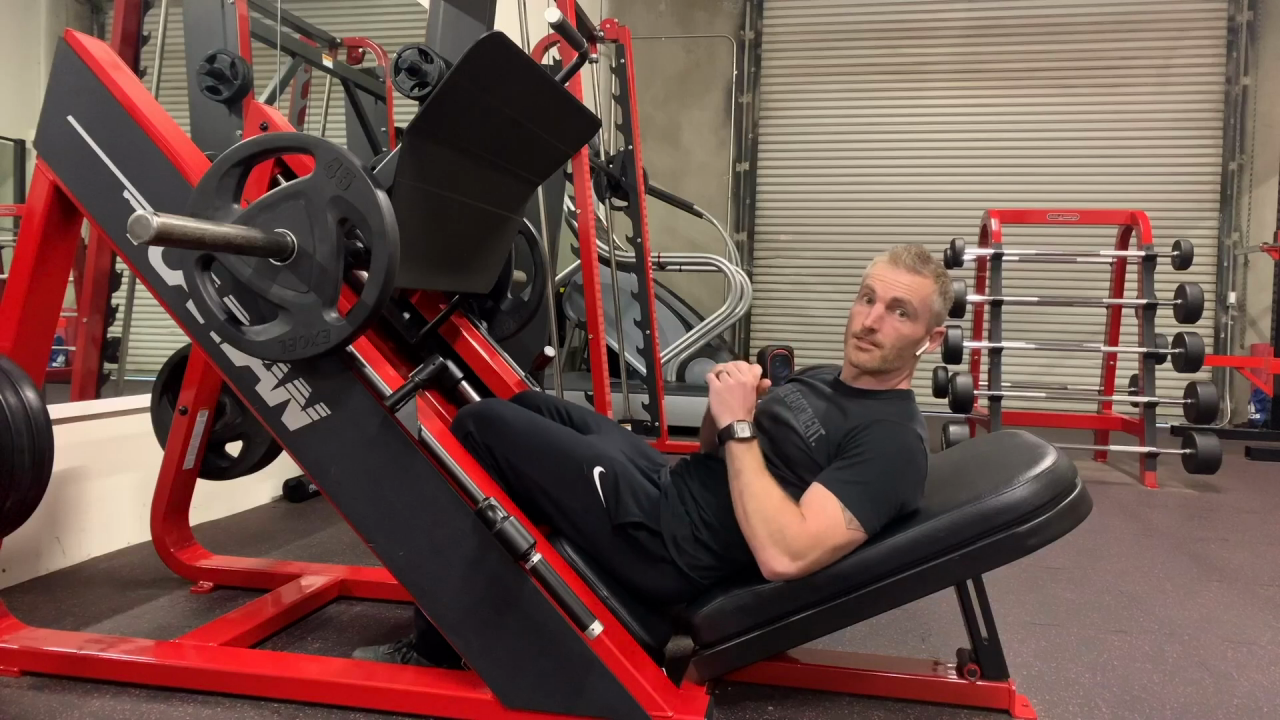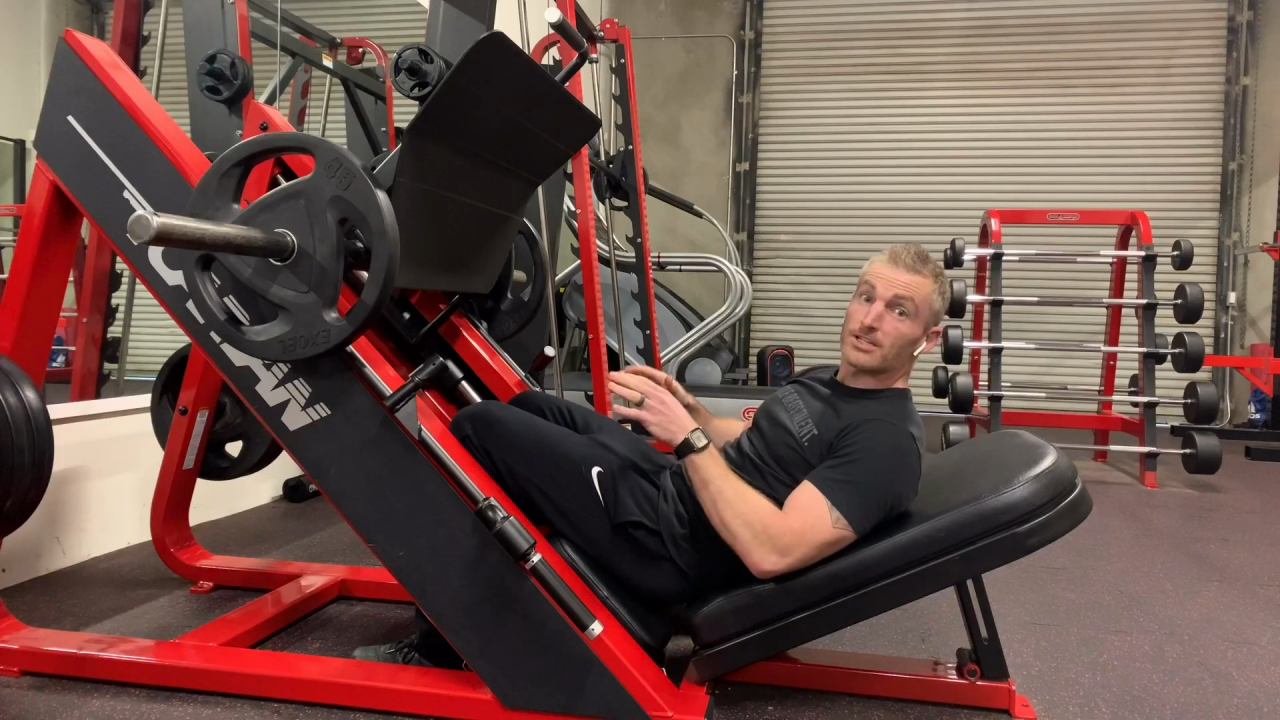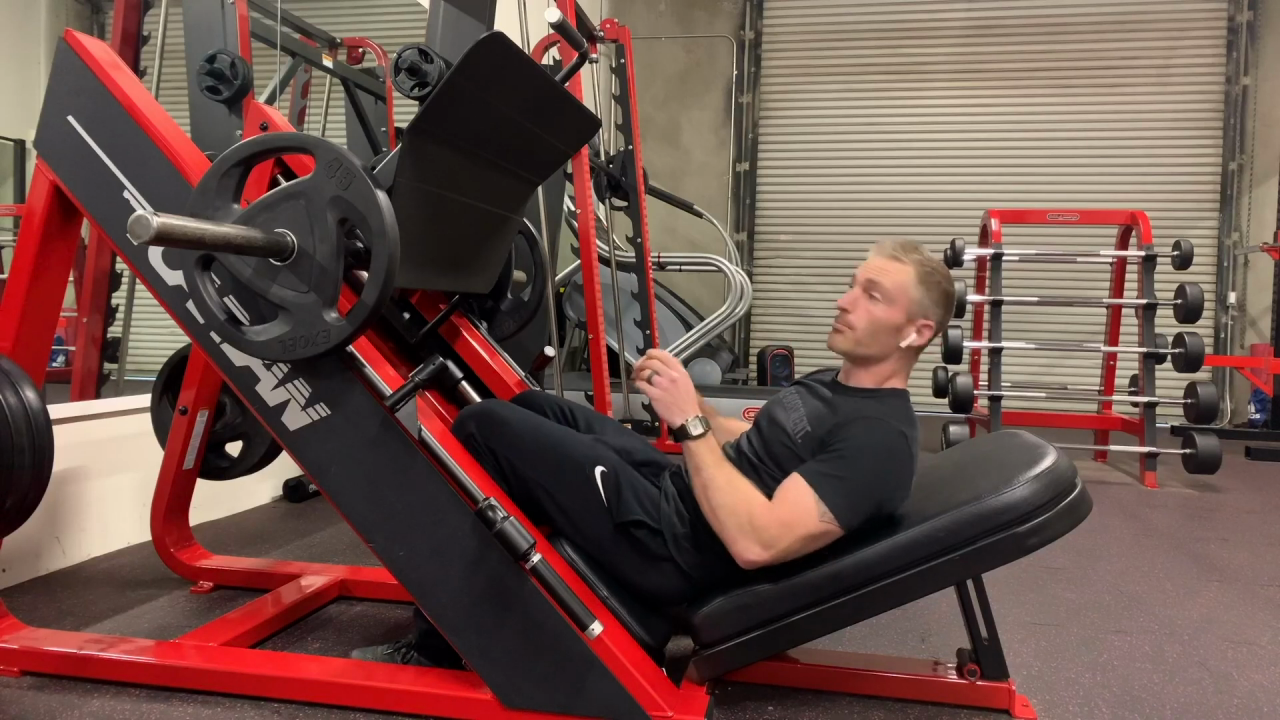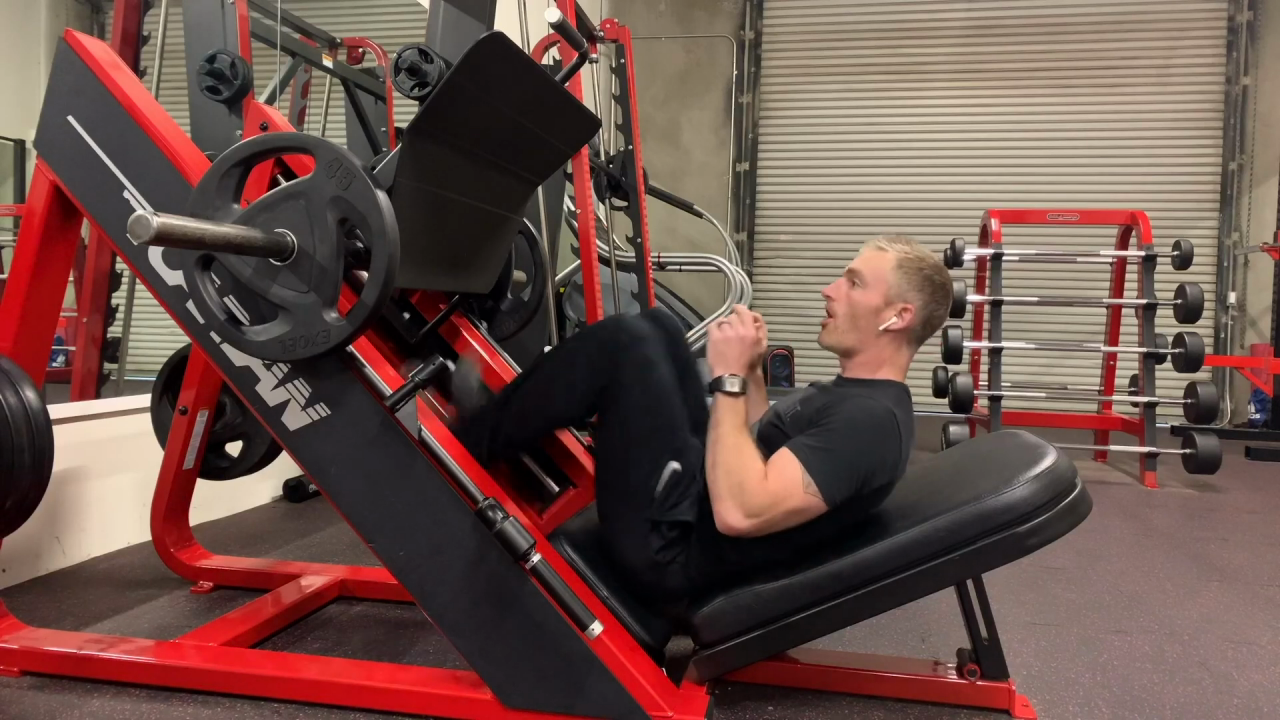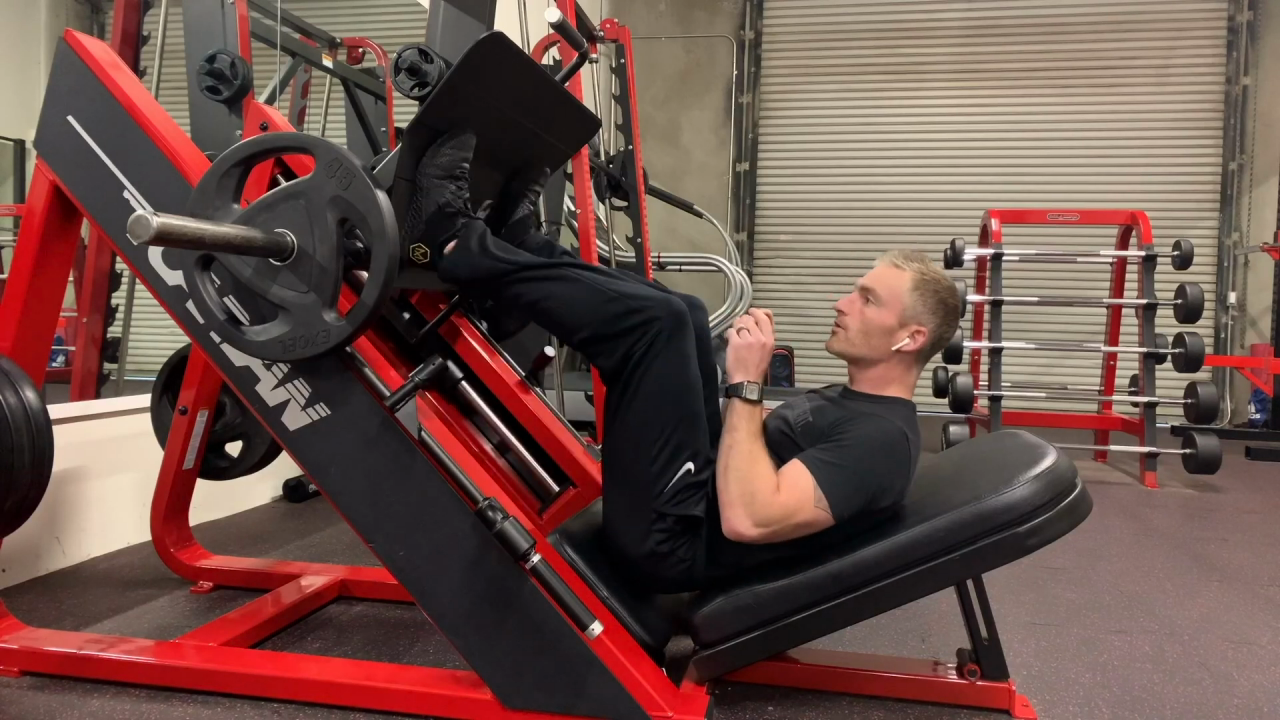
dt=0.4s
person 1, frame 1
left shoulder: (891, 442)
right shoulder: (825, 380)
left elbow: (783, 557)
left wrist: (740, 424)
right wrist: (724, 405)
left hip: (666, 542)
right hip: (672, 488)
left knee: (482, 426)
right knee: (526, 406)
left ankle: (434, 647)
person 1, frame 2
left shoulder: (885, 441)
right shoulder: (829, 382)
left elbow: (770, 552)
left wrist: (686, 435)
right wrist: (684, 404)
left hip: (665, 542)
right hip: (674, 488)
left knee: (478, 429)
right knee: (530, 408)
left ankle: (437, 647)
person 1, frame 3
left shoulder: (879, 438)
right shoulder: (830, 384)
left elbow: (756, 543)
left wrist: (689, 421)
right wrist: (693, 404)
left hip: (666, 543)
right hip: (674, 488)
left knee: (484, 429)
right knee: (531, 408)
left ankle: (439, 644)
person 1, frame 4
left shoulder: (869, 421)
right shoulder: (853, 394)
left elbow: (738, 512)
left wrist: (727, 379)
right wrist: (749, 372)
left hip: (672, 548)
left knee: (629, 343)
right knee: (656, 327)
left ankle: (481, 438)
person 1, frame 5
left shoulder: (880, 437)
right shoulder: (847, 403)
left elbow: (746, 520)
left wrist: (744, 385)
right wrist: (747, 367)
left hip: (671, 539)
right hip: (697, 494)
left knee: (656, 321)
right knee: (674, 318)
left ankle: (454, 242)
right ankle: (515, 241)
